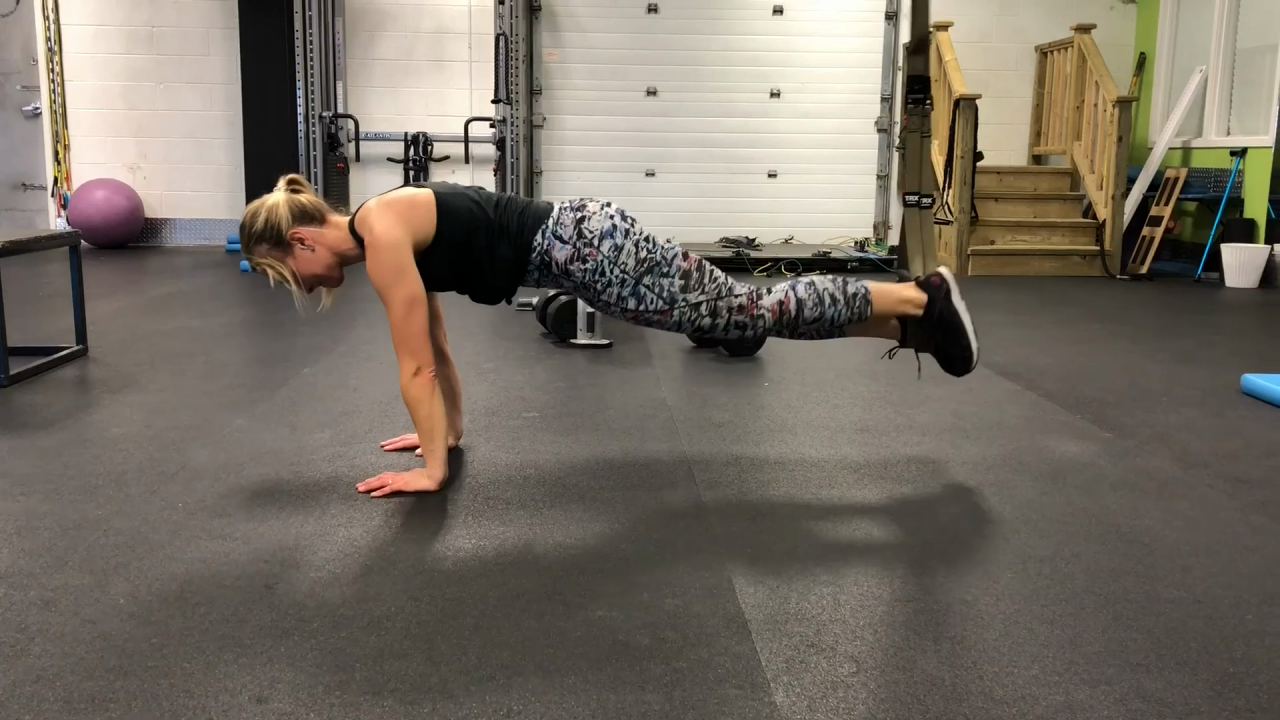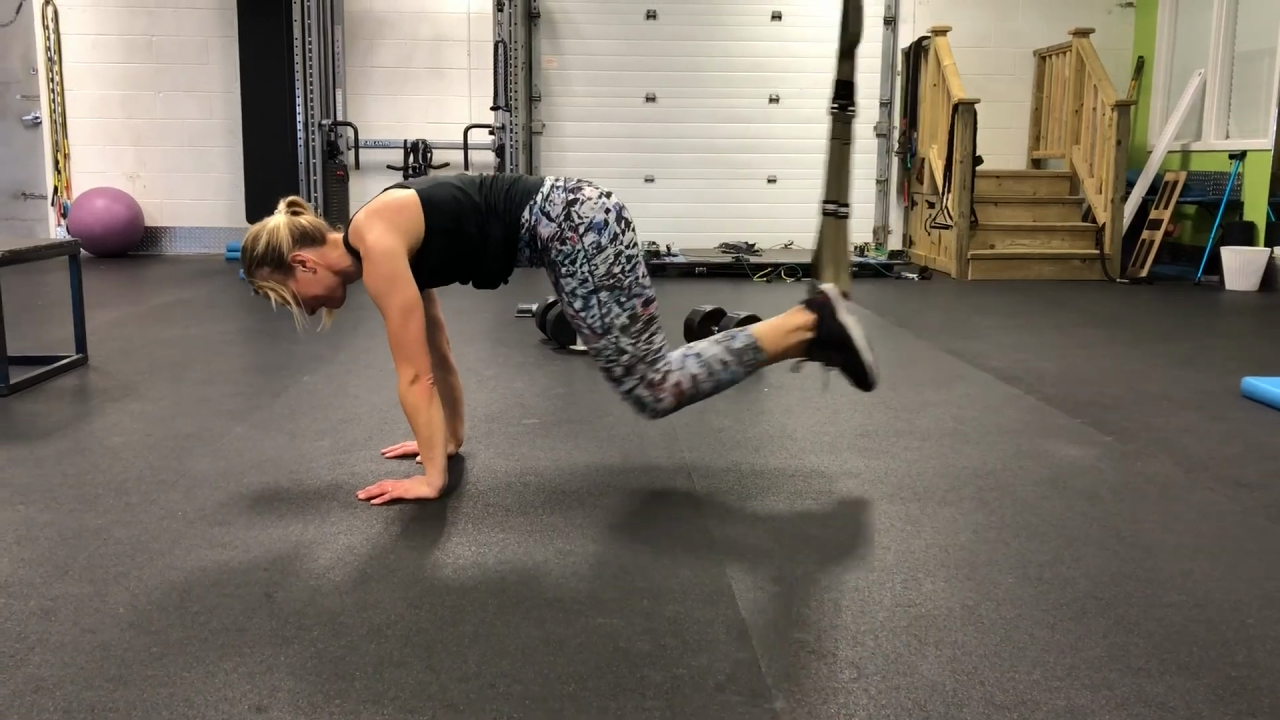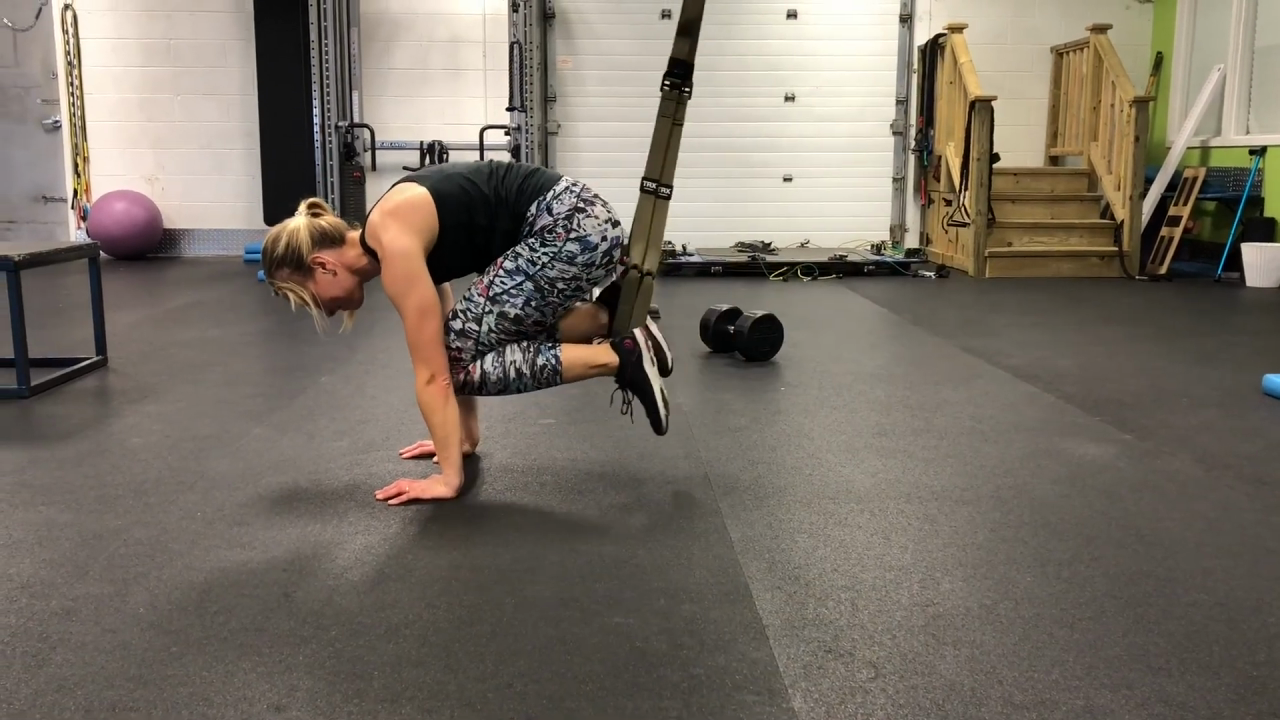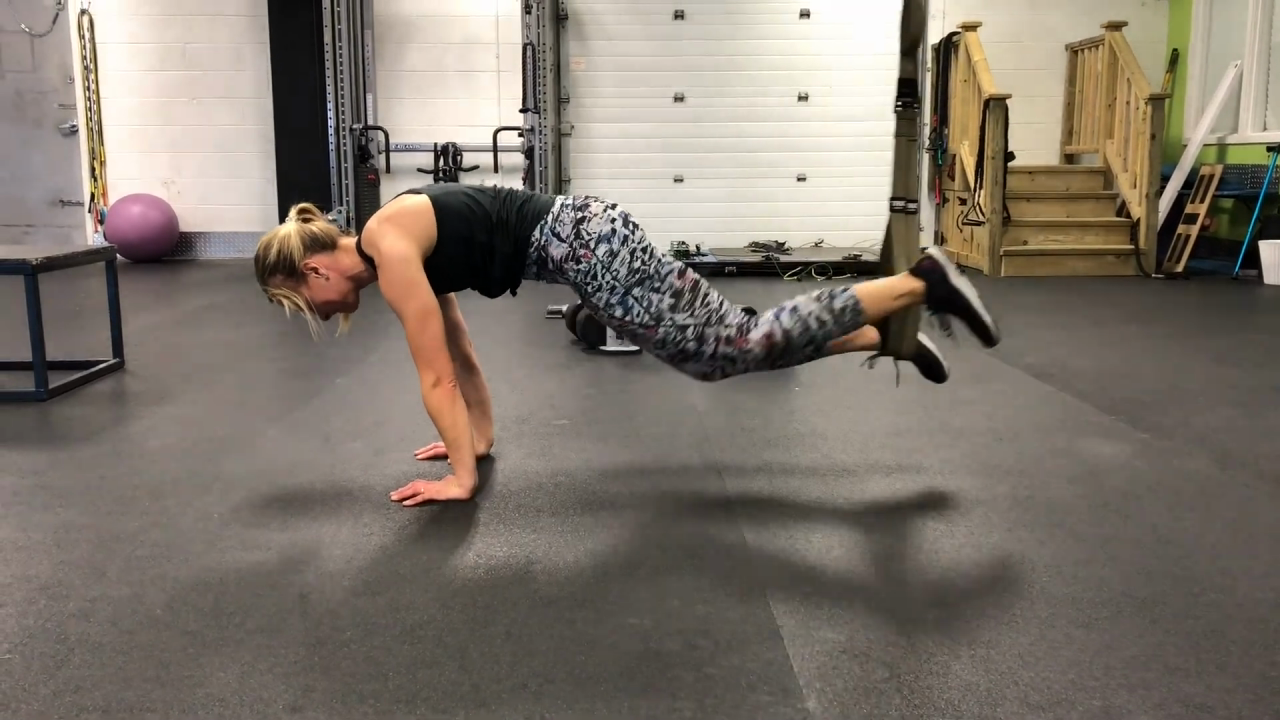
dt=1s
person 1, frame 1
left shoulder: (380, 234)
right shoulder: (390, 236)
left elbow: (416, 365)
right elbow: (436, 350)
left wrist: (433, 469)
right wrist: (448, 430)
left hip: (585, 247)
right hip: (576, 247)
left knee: (752, 314)
right knee: (748, 316)
left ankle: (919, 298)
right ankle: (909, 325)
person 1, frame 2
left shoulder: (374, 245)
right shoulder: (393, 244)
left elbow: (415, 373)
right elbow: (437, 354)
left wrist: (433, 477)
right wrist: (449, 438)
left hip: (575, 221)
right hip: (578, 221)
left knee: (651, 389)
right knee: (642, 374)
left ankle: (808, 322)
right ankle: (803, 329)
person 1, frame 3
left shoulder: (393, 243)
right shoulder: (396, 234)
left elbow: (434, 372)
right elbow: (447, 341)
left wrist: (449, 476)
right wrist: (465, 436)
left hip: (571, 229)
right hip: (578, 224)
left knee: (456, 360)
right knee: (479, 345)
left ankle: (616, 357)
right ankle: (608, 317)
person 1, frame 4
left shoulder: (388, 249)
right shoulder: (405, 249)
left elbow: (437, 377)
right elbow: (460, 355)
left wrist: (462, 476)
right wrist: (479, 437)
left hip: (584, 243)
right hip: (582, 242)
left knee: (740, 341)
right knee: (725, 349)
left ankle: (919, 283)
right ankle: (882, 336)
